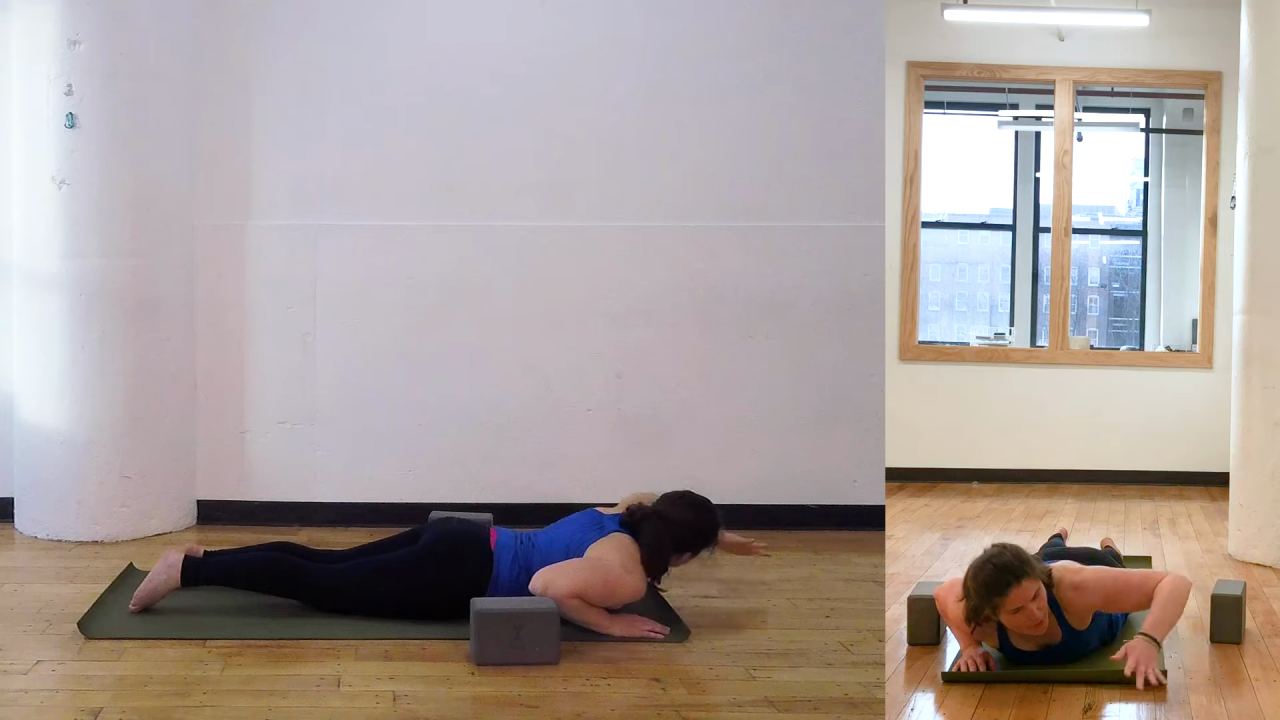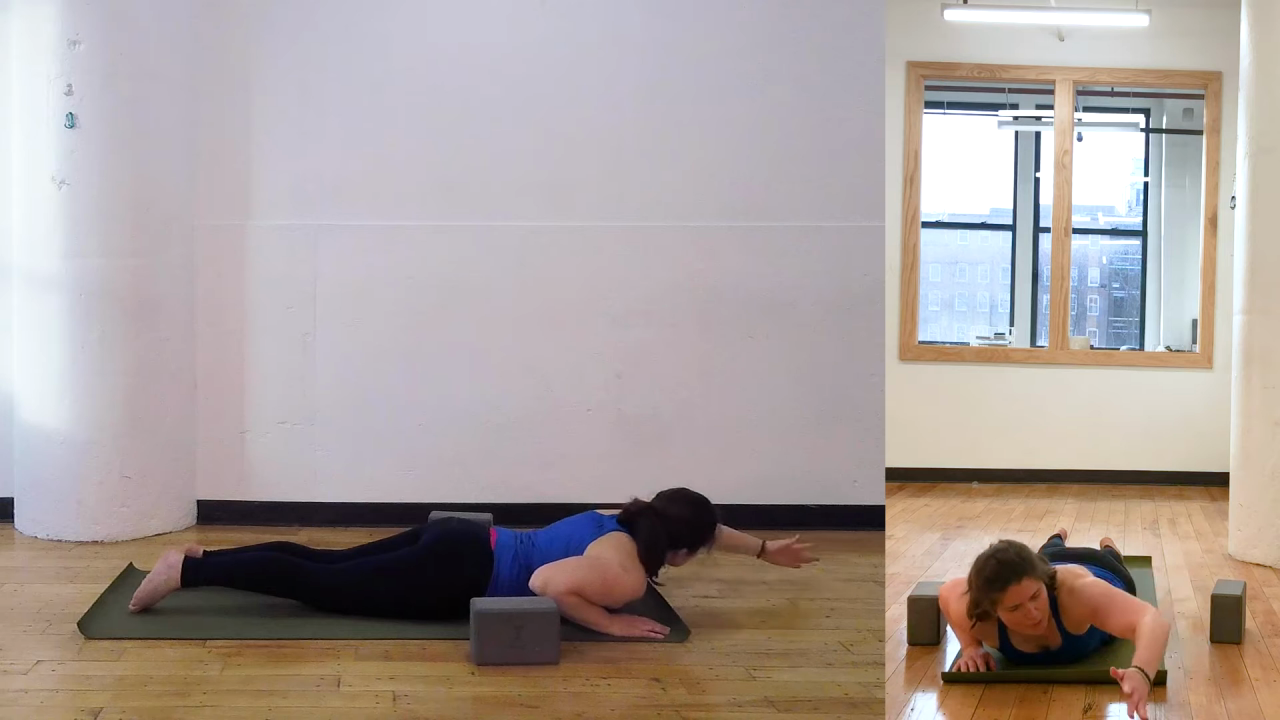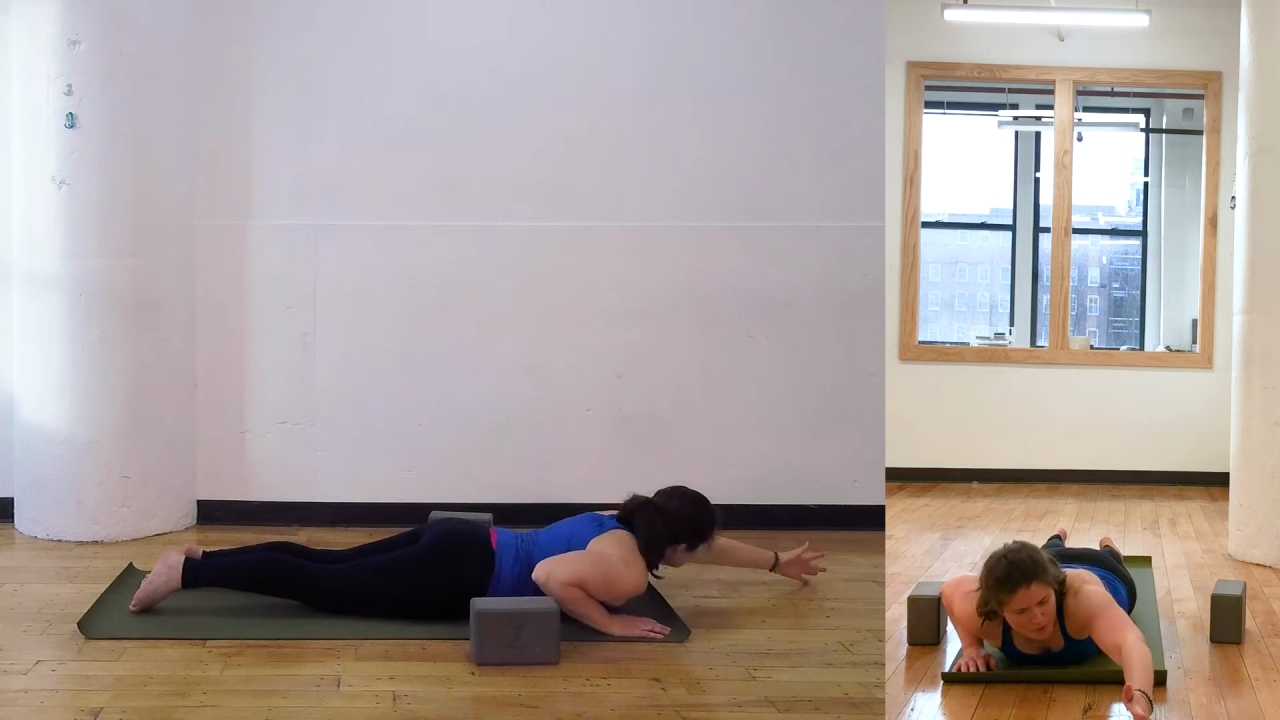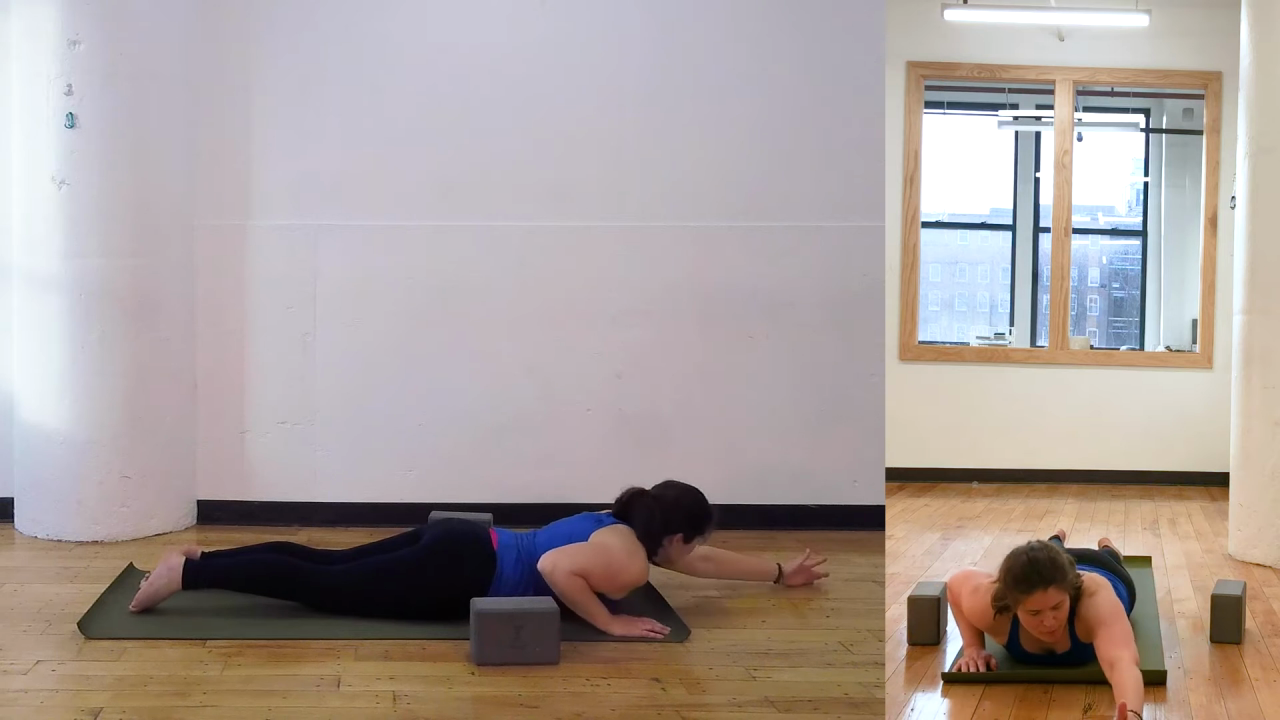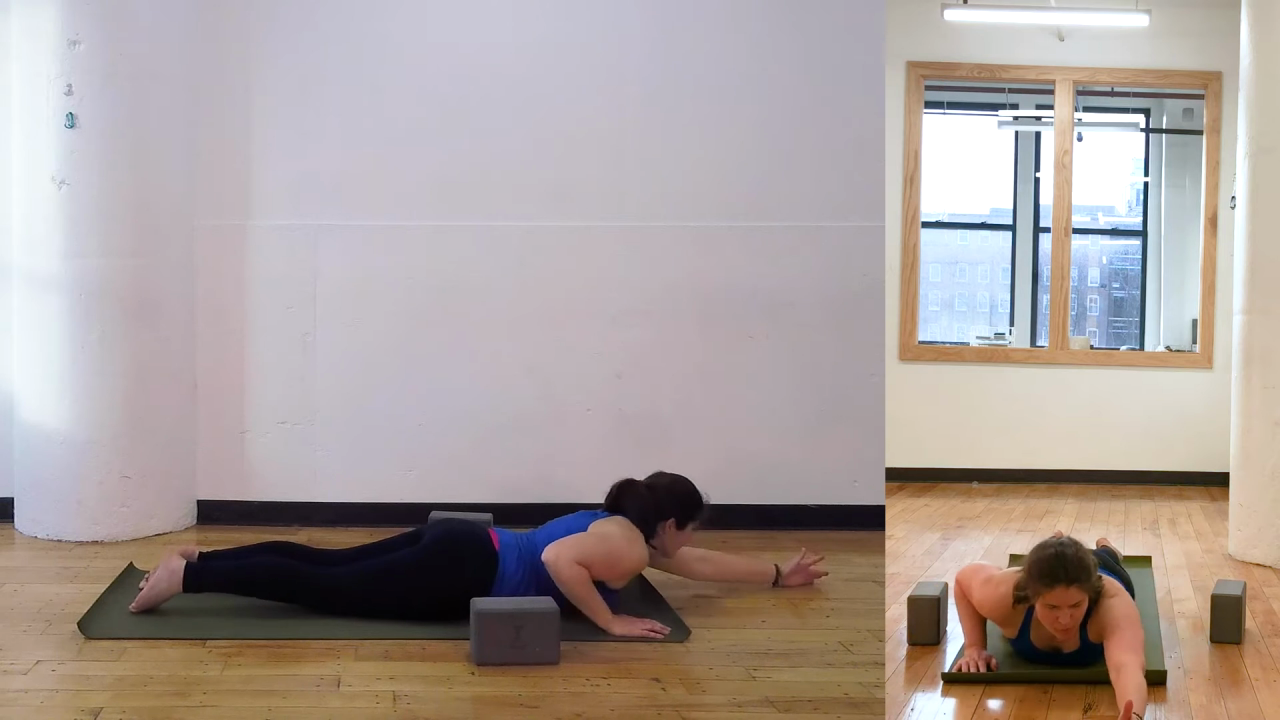
dt=0.2s
person 1, frame 1
left shoulder: (632, 514)
right shoulder: (629, 576)
left elbow: (648, 497)
right elbow: (548, 585)
left wrist: (718, 536)
right wrist: (614, 626)
left hip: (462, 542)
right hip: (458, 576)
left knee: (323, 563)
right knee: (320, 585)
left ankle: (198, 557)
right ankle: (189, 574)
person 1, frame 2
left shoulder: (630, 519)
right shoulder: (627, 576)
left elbow: (688, 519)
right elbow: (547, 583)
left wrist: (762, 548)
right wrist: (611, 625)
left hip: (461, 543)
right hip: (457, 575)
left knee: (322, 564)
right knee: (320, 585)
left ankle: (198, 559)
right ankle: (189, 572)
person 1, frame 3
left shoulder: (630, 521)
right shoulder: (629, 573)
left elbow: (697, 539)
right elbow: (551, 577)
left wrist: (775, 562)
right wrist: (610, 624)
left hip: (459, 542)
right hip: (460, 574)
left knee: (322, 563)
right knee: (319, 586)
left ankle: (198, 558)
right ankle: (189, 574)
person 1, frame 4
left shoulder: (624, 523)
right shoulder: (630, 563)
left elbow: (700, 559)
right elbow: (555, 568)
left wrist: (780, 572)
right wrist: (609, 622)
left hip: (458, 544)
right hip: (460, 575)
left knee: (322, 563)
right knee: (318, 587)
left ankle: (197, 559)
right ankle: (188, 575)
person 1, frame 5
left shoulder: (621, 522)
right shoulder: (629, 548)
left elbow: (698, 563)
right elbow: (557, 558)
left wrist: (778, 573)
right wrist: (610, 621)
left hip: (460, 546)
right hip: (462, 574)
left knee: (324, 563)
right knee: (321, 589)
left ankle: (199, 558)
right ankle: (189, 577)
person 2, frame 1
left shoulder: (1074, 587)
right shoulder: (972, 613)
left elbow: (1174, 582)
right elbow: (944, 594)
left wrist: (1149, 639)
right wrist: (969, 645)
left ankle: (1109, 548)
right ankle: (1059, 539)
person 2, frame 2
left shoulder: (1075, 591)
right shoulder: (976, 617)
left elbow: (1152, 621)
right elbow: (948, 593)
left wrist: (1140, 673)
right wrist: (970, 646)
left ankle: (1109, 548)
right ankle: (1059, 538)
person 2, frame 3
left shoulder: (1081, 595)
right shoulder: (978, 612)
left elbow: (1133, 644)
right elbow: (950, 589)
left wrist: (1140, 699)
right wrist: (971, 647)
left ankle: (1108, 549)
right ankle: (1058, 539)
person 2, frame 4
left shoulder: (1093, 597)
right shoulder: (986, 607)
left elbow: (1124, 662)
right elbow: (957, 583)
right wrist: (972, 647)
left ankle: (1107, 548)
right ankle: (1057, 541)
person 2, frame 5
left shoulder: (1111, 601)
right shoulder: (1002, 596)
left elbow: (1128, 668)
right wrist: (974, 646)
left ankle: (1106, 549)
right ankle: (1057, 542)
